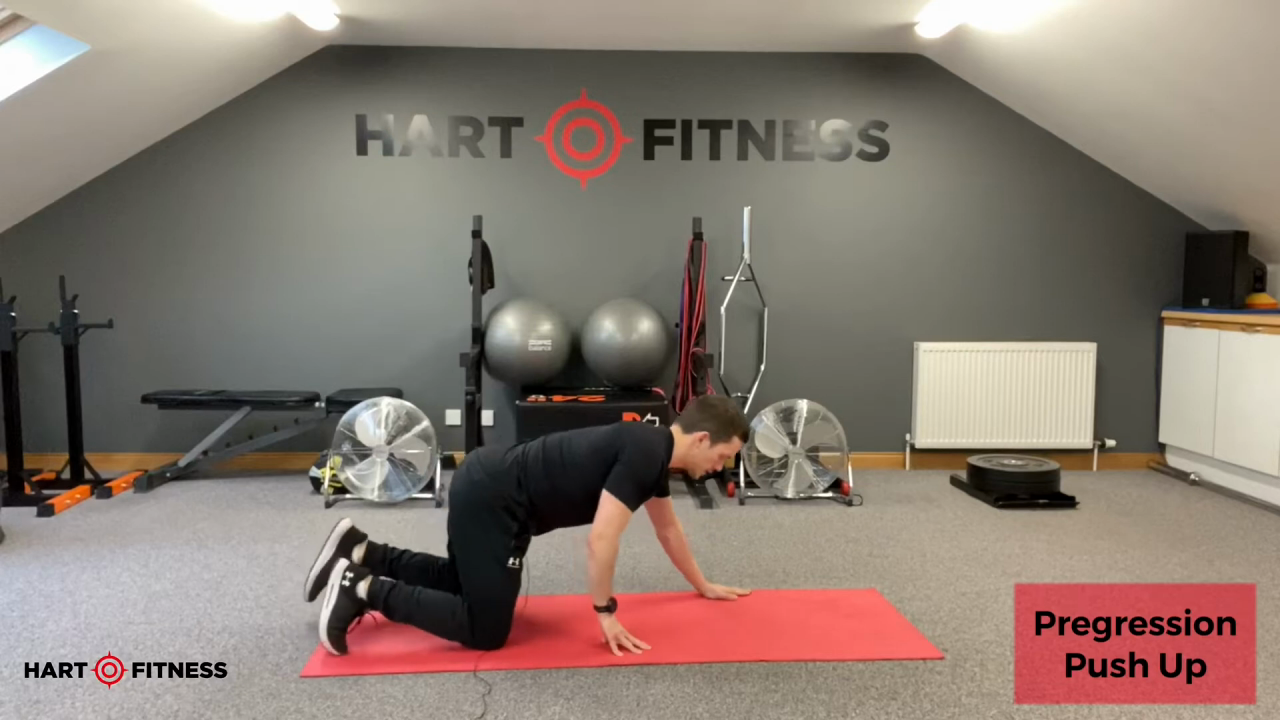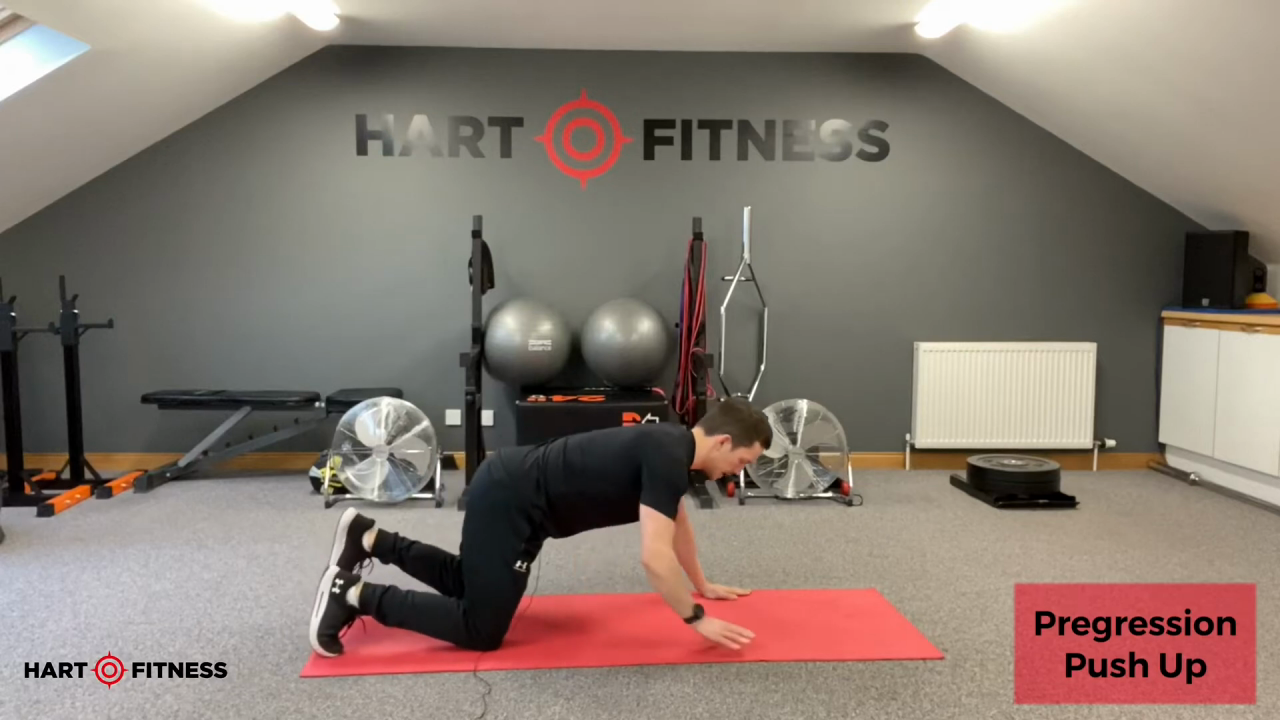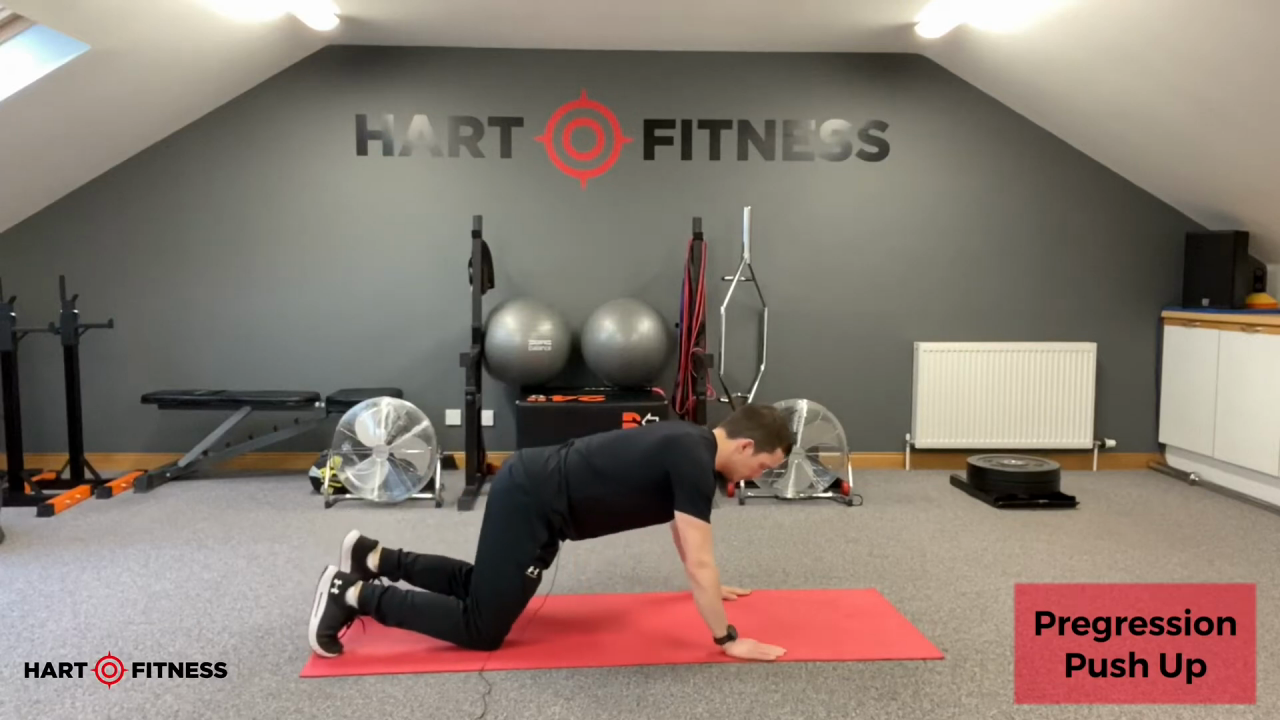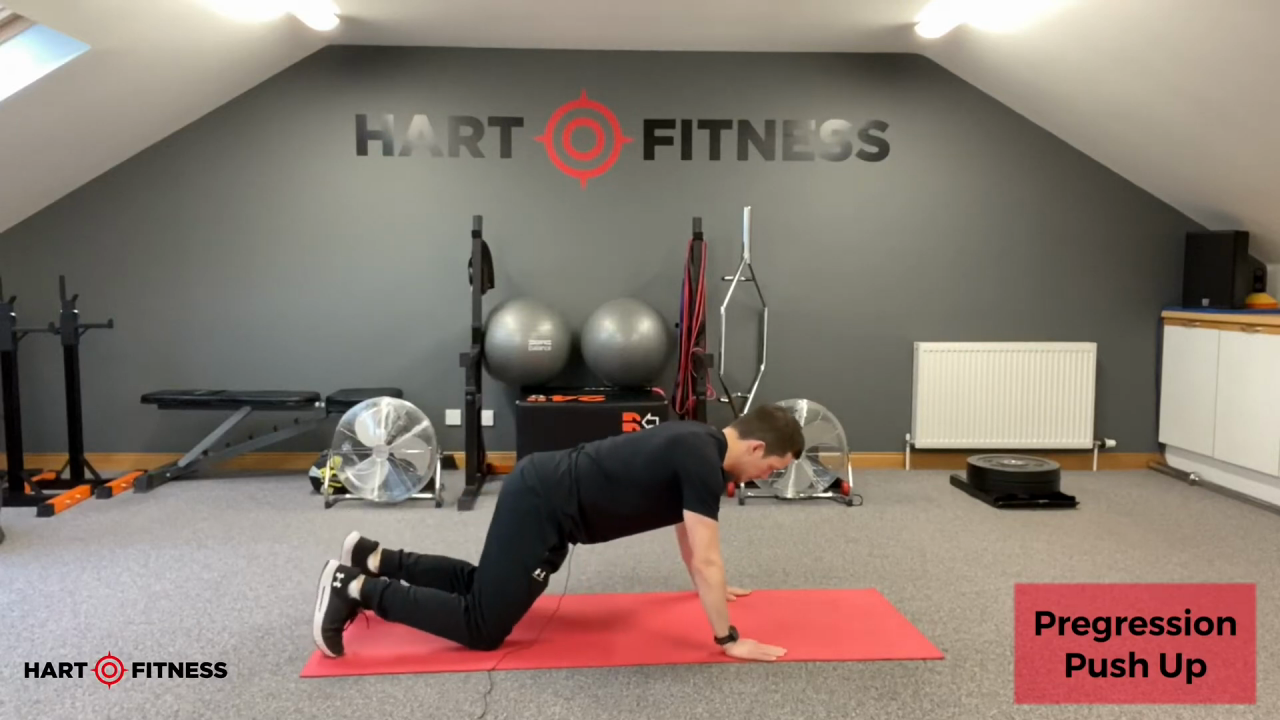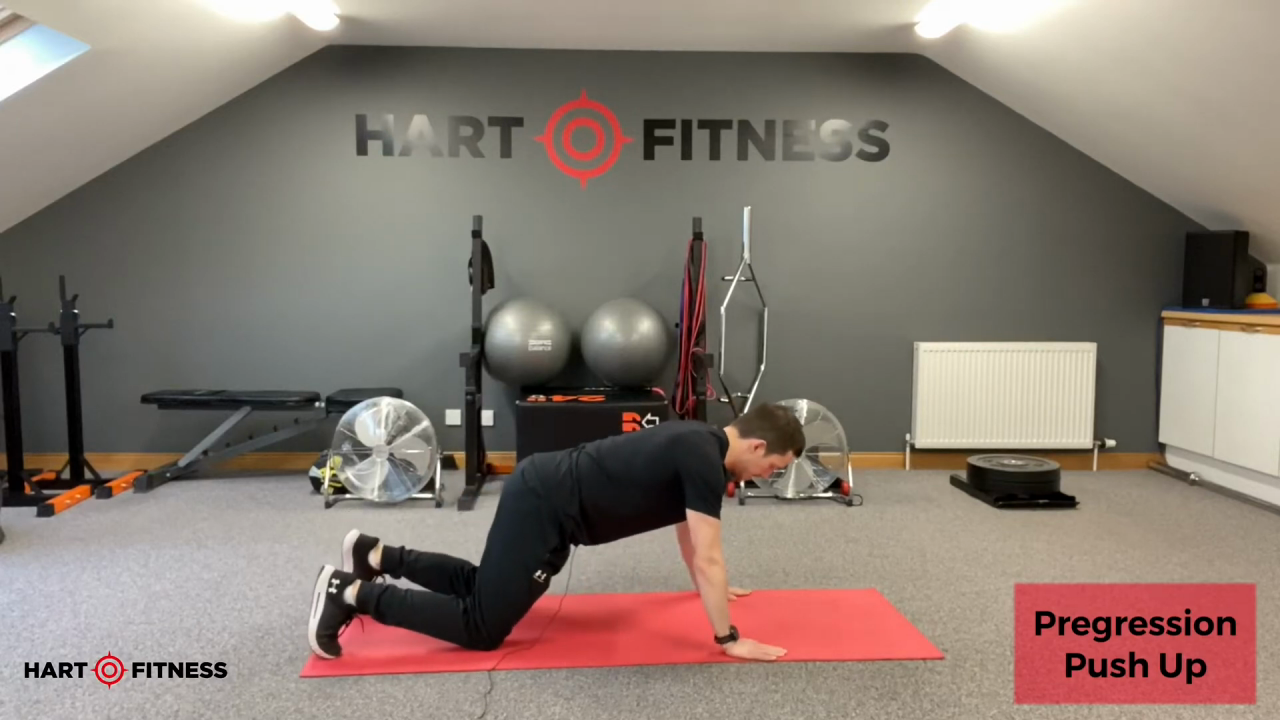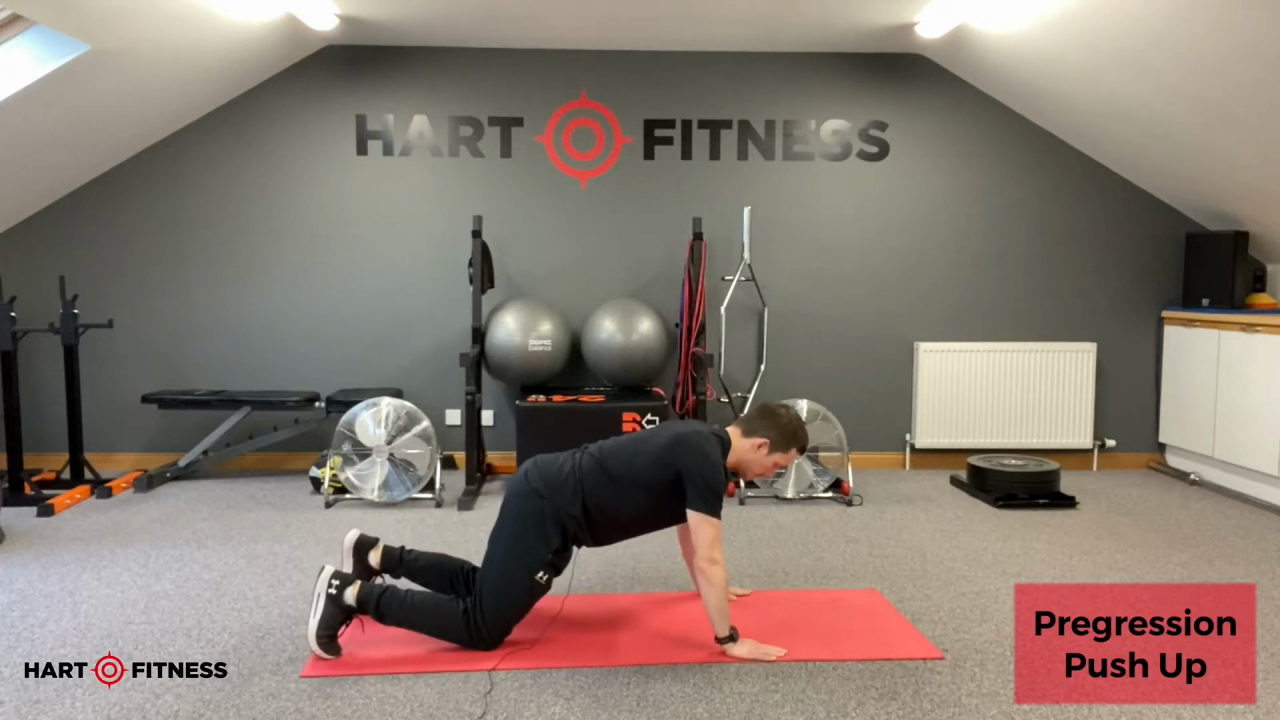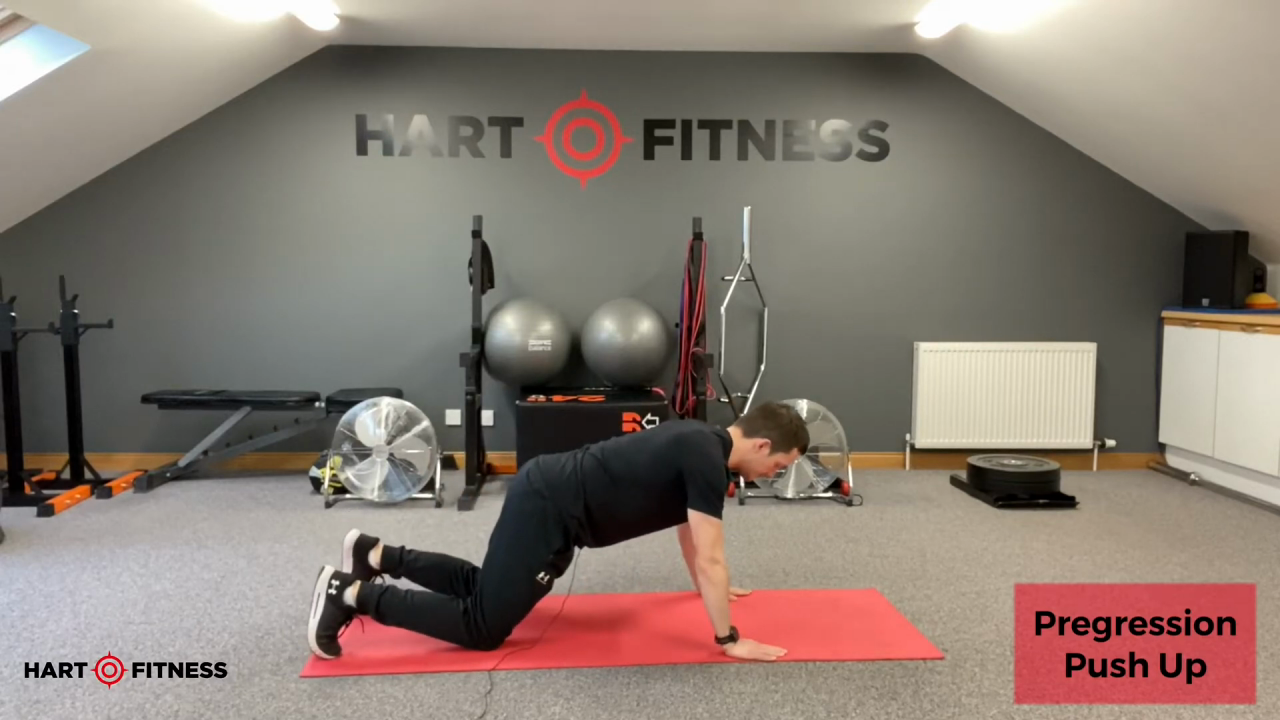
dt=0.4s
person 1, frame 1
left shoulder: (654, 453)
right shoulder: (645, 452)
left elbow: (668, 528)
right elbow: (601, 539)
left wrist: (704, 586)
right wrist: (605, 612)
left hip: (486, 486)
right hip: (489, 498)
left knee: (466, 585)
right knee: (487, 631)
left ankle: (360, 553)
right ankle: (362, 588)
person 1, frame 2
left shoulder: (673, 446)
right shoulder: (670, 458)
left elbow: (678, 526)
right elbow: (655, 556)
left wrist: (703, 585)
right wrist: (697, 618)
left hip: (509, 486)
right hip: (509, 500)
left knee: (469, 586)
right knee: (481, 629)
left ankle: (369, 538)
right ankle: (352, 594)
person 1, frame 3
left shoulder: (690, 443)
right shoulder: (694, 461)
left elbow: (682, 534)
right elbow: (699, 562)
left wrist: (708, 587)
right wrist: (727, 639)
left hip: (529, 486)
right hip: (530, 502)
left knee: (482, 589)
right knee: (482, 628)
left ankle: (374, 559)
right ankle: (352, 594)
person 1, frame 4
left shoulder: (698, 442)
right shoulder: (703, 460)
left elbow: (686, 531)
right elbow: (706, 559)
left wrist: (710, 586)
right wrist: (728, 639)
left hip: (541, 490)
right hip: (541, 506)
left knee: (486, 586)
right knee: (482, 627)
left ankle: (374, 559)
right ankle: (354, 586)
person 1, frame 5
left shoulder: (699, 442)
right shoulder: (704, 460)
left elbow: (686, 530)
right elbow: (708, 558)
left wrist: (710, 587)
right wrist: (729, 639)
left hip: (542, 492)
right hip: (542, 508)
left knee: (486, 588)
right knee: (482, 627)
left ankle: (376, 557)
right ankle: (350, 593)
person 1, frame 6
left shoulder: (700, 441)
right shoulder: (706, 461)
left elbow: (688, 532)
right elbow: (708, 558)
left wrist: (710, 588)
right wrist: (728, 639)
left hip: (545, 492)
right hip: (546, 508)
left knee: (485, 589)
right knee: (482, 627)
left ankle: (375, 556)
right ankle: (350, 593)
person 1, frame 7
left shoulder: (701, 442)
right shoulder: (707, 461)
left elbow: (688, 530)
right elbow: (710, 558)
left wrist: (709, 587)
right wrist: (729, 639)
left hip: (546, 494)
right hip: (547, 510)
left knee: (486, 589)
right knee: (483, 626)
left ankle: (376, 556)
right ankle: (350, 594)
